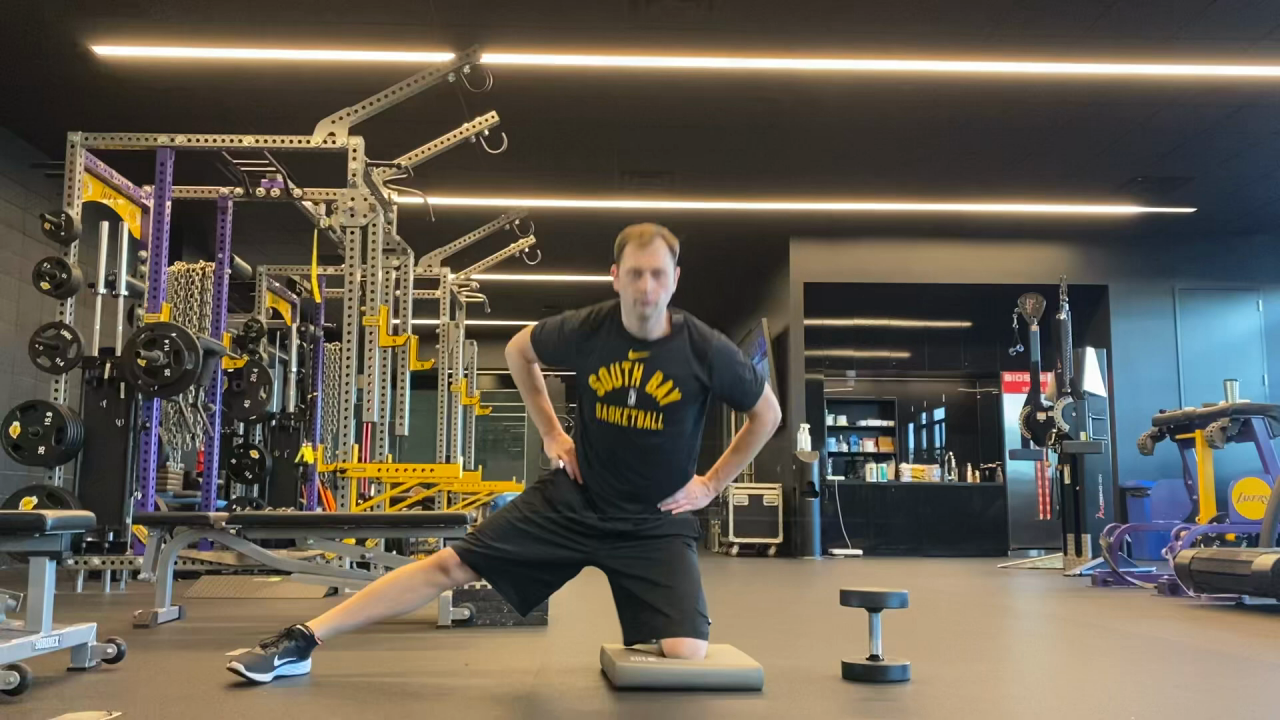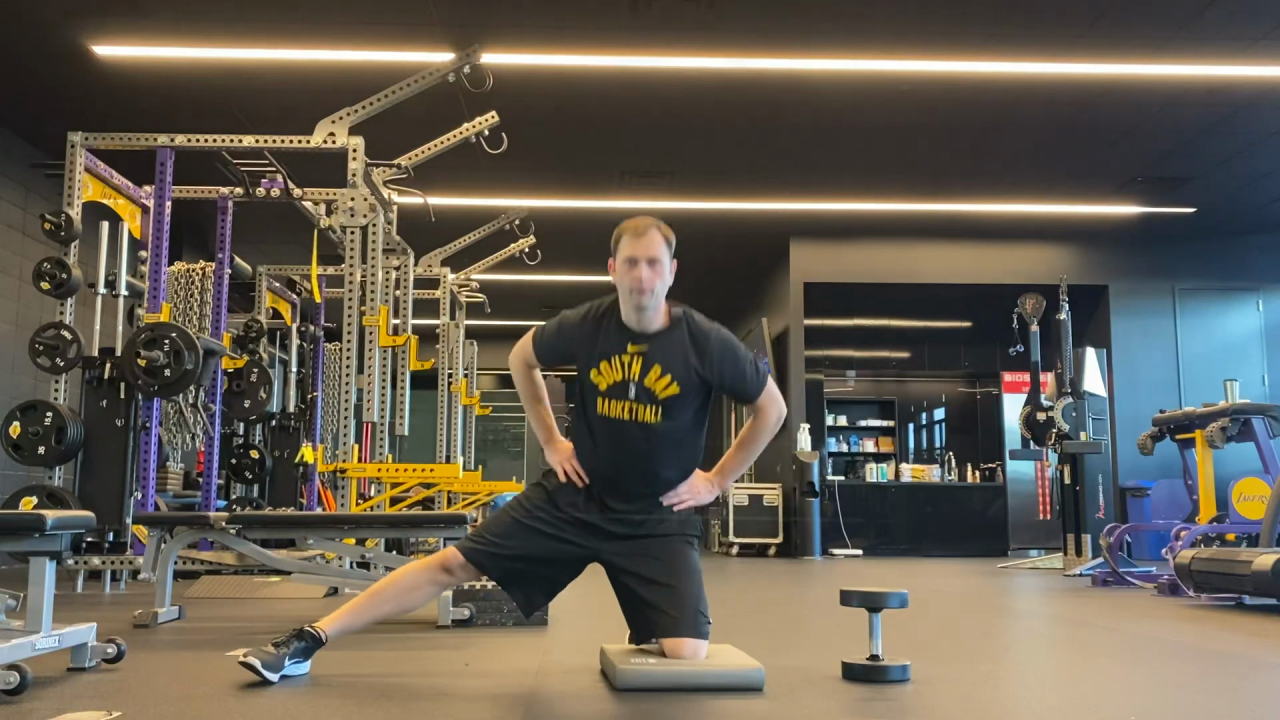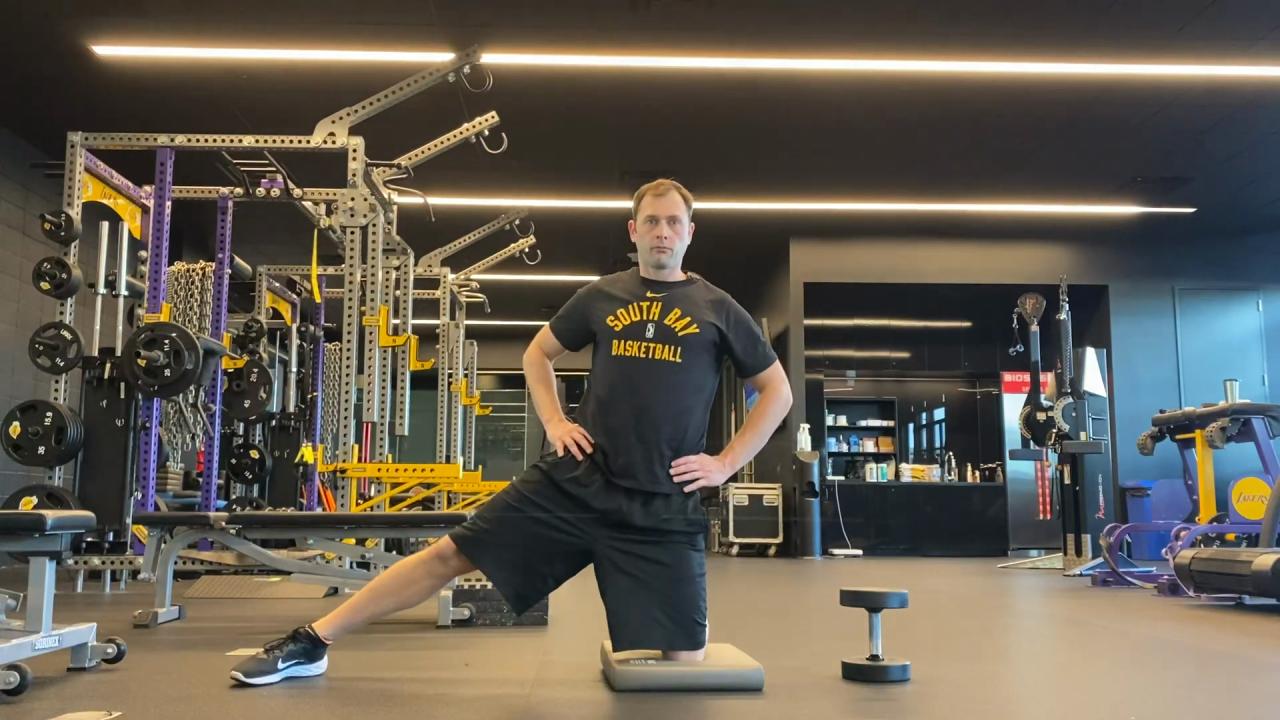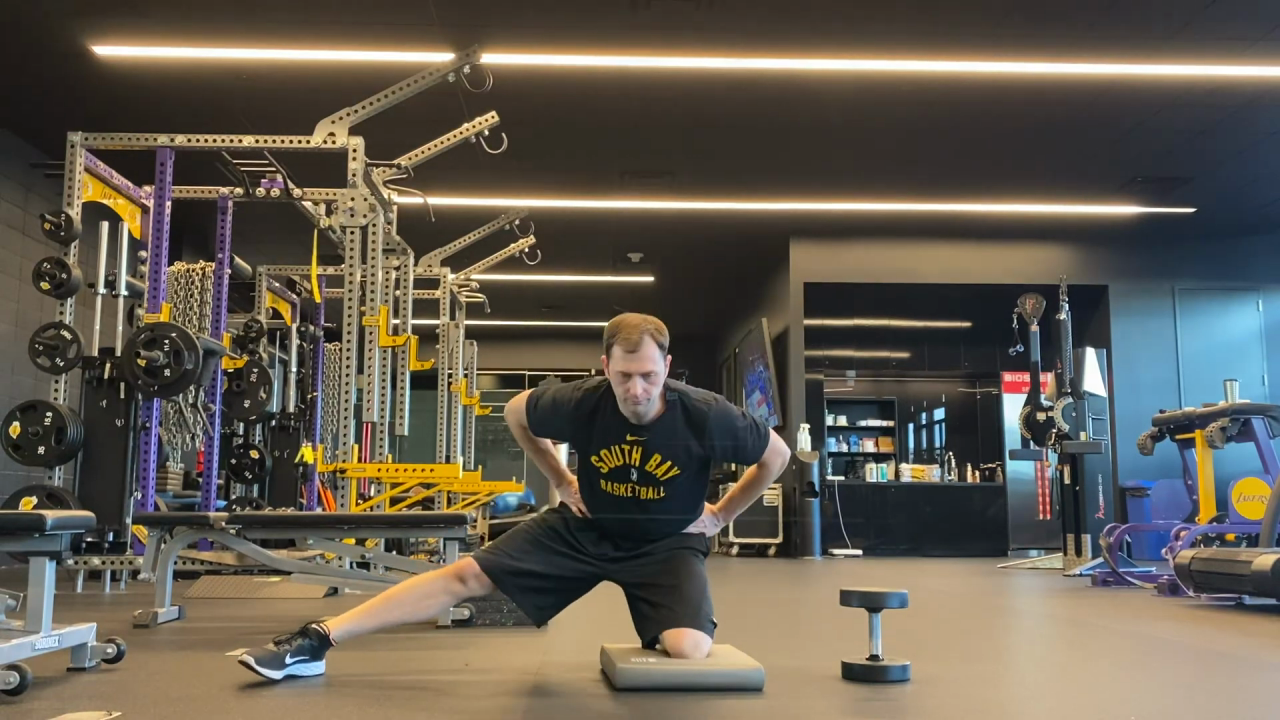
dt=0.7s
person 1, frame 1
left shoulder: (705, 350)
right shoulder: (585, 329)
left elbow: (767, 414)
right elbow: (519, 351)
left wrist: (711, 484)
right wrist: (551, 435)
left hip: (657, 521)
right hip: (572, 499)
left knee: (687, 653)
right knee: (448, 566)
left ankle: (648, 627)
right ankle: (301, 640)
person 1, frame 2
left shoulder: (706, 343)
right shoulder: (583, 326)
left elbow: (771, 408)
right elbow: (521, 359)
left wrist: (716, 481)
right wrist: (551, 442)
left hip: (658, 518)
right hip: (574, 497)
left knee: (687, 653)
right knee: (452, 564)
left ankle: (650, 630)
right ankle: (308, 640)
person 1, frame 3
left shoulder: (718, 309)
right shoulder: (602, 294)
left elbow: (777, 392)
right elbow: (538, 354)
left wrist: (726, 464)
right wrist: (555, 423)
left hip: (661, 502)
right hip: (576, 478)
left knee: (685, 657)
right knee: (449, 555)
left ankle: (684, 608)
right ankle: (311, 643)
person 1, frame 4
left shoulder: (704, 415)
right shoulder: (579, 405)
left elbow: (776, 456)
right elbow: (515, 413)
left wrist: (719, 515)
right wrist: (562, 482)
left hip: (667, 543)
right hip: (583, 529)
left knee: (690, 652)
right knee: (464, 576)
right ankle: (315, 640)
